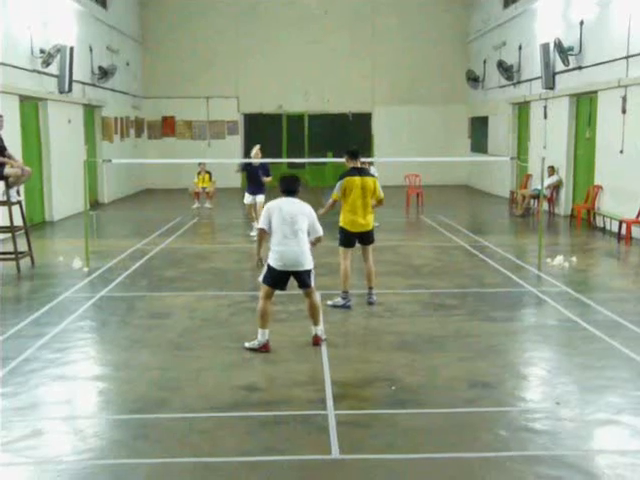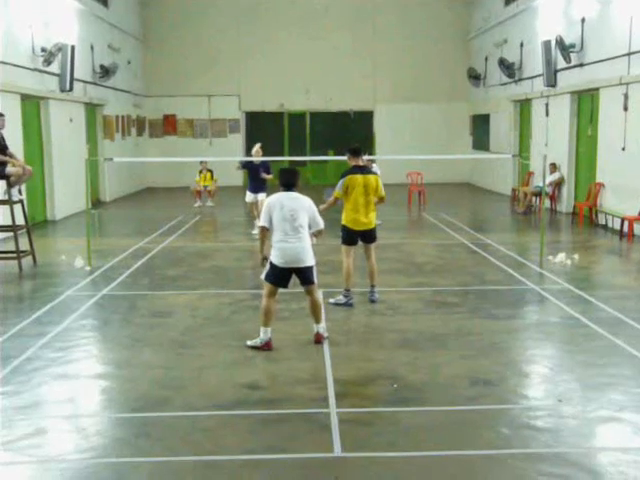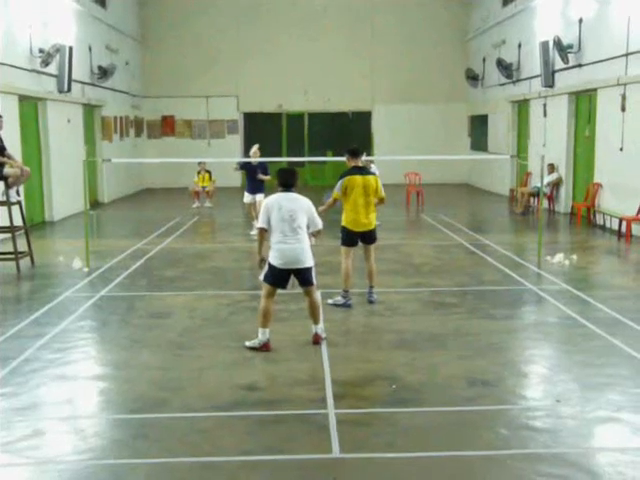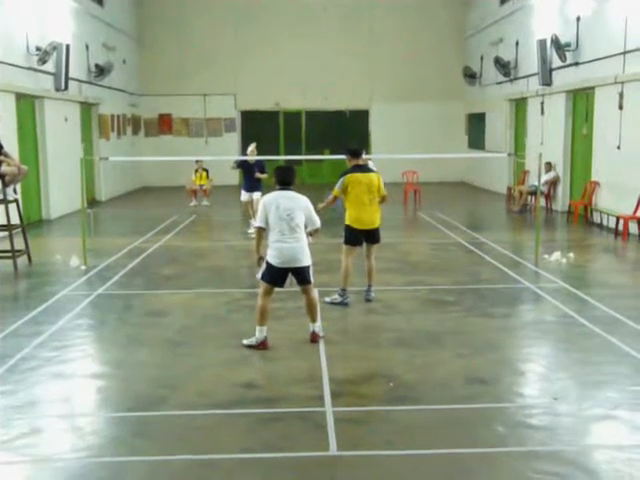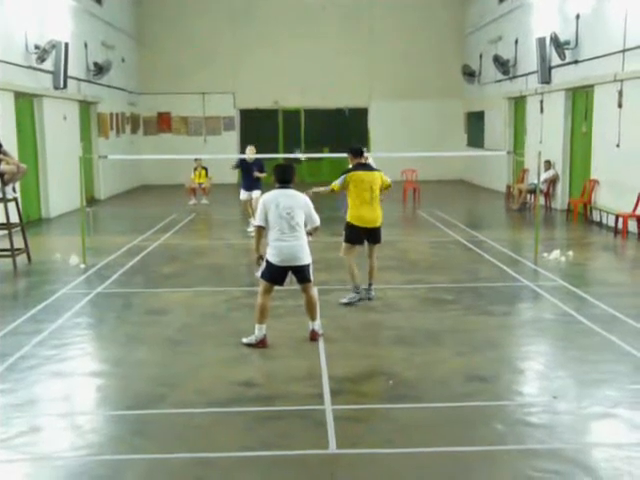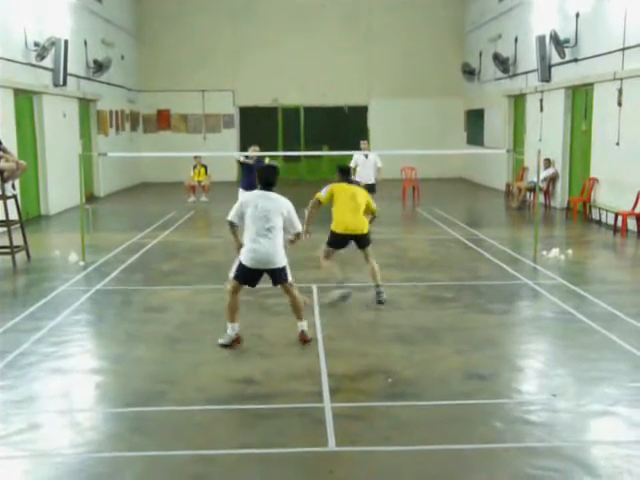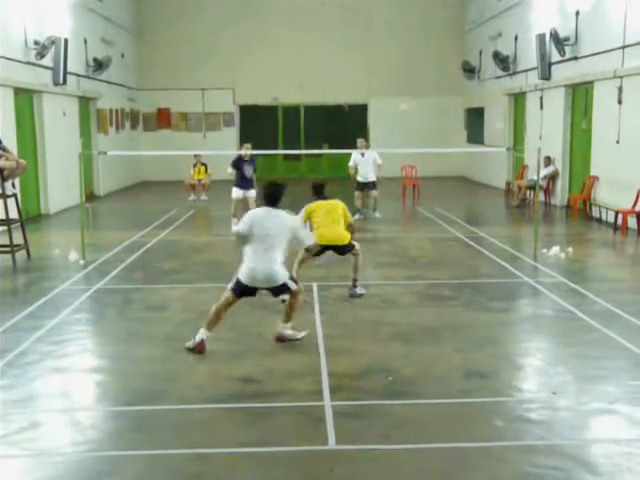
dt=0.5s
person 1, frame 1
left shoulder: (271, 205)
right shoulder: (306, 207)
left elbow: (262, 231)
right elbow: (318, 237)
left wrist: (258, 253)
left hip: (278, 258)
right hip: (302, 258)
left knee: (265, 296)
right knee: (311, 293)
left ankle: (262, 340)
right ankle: (318, 334)
person 1, frame 2
left shoulder: (271, 201)
right shoulder: (306, 201)
left elbow: (264, 228)
right elbow: (319, 229)
left wrist: (262, 251)
left hip: (280, 255)
right hip: (304, 254)
left knee: (269, 294)
right knee: (312, 292)
left ankle: (265, 338)
right ankle: (320, 332)
person 1, frame 3
left shoulder: (270, 201)
right shoulder: (305, 202)
left elbow: (262, 229)
right elbow: (318, 229)
left wrist: (260, 252)
left hip: (279, 256)
right hip: (302, 255)
left knee: (267, 296)
right knee: (311, 293)
left ankle: (263, 339)
right ankle: (318, 333)
person 1, frame 4
left shoulder: (267, 200)
right shoulder: (303, 200)
left elbow: (260, 228)
right elbow: (316, 227)
left wrist: (258, 251)
left hip: (276, 254)
right hip: (300, 254)
left knee: (264, 294)
right knee: (309, 291)
left ankle: (260, 337)
right ankle: (316, 331)
person 1, frame 5
left shoulder: (267, 198)
right shoulder: (302, 198)
left elbow: (260, 227)
right elbow: (315, 226)
left wrist: (257, 250)
left hip: (276, 253)
right hip: (300, 252)
left knee: (264, 292)
right knee: (308, 289)
left ankle: (259, 336)
right ankle: (315, 329)
person 1, frame 6
left shoulder: (247, 198)
right shoulder: (284, 203)
left elbow: (232, 222)
right elbow: (298, 232)
left wrist: (237, 240)
right wrist: (292, 240)
left hip: (250, 255)
right hip: (275, 256)
left knee: (233, 291)
right knee: (291, 291)
left ankle: (233, 333)
right ankle: (303, 331)
person 1, frame 7
left shoulder: (254, 214)
right shoulder: (291, 220)
left elbow: (239, 233)
right elbow: (310, 244)
left hip: (250, 273)
right hip: (273, 272)
left knee: (225, 302)
right knee: (296, 292)
left ankle: (201, 339)
right ankle: (284, 330)
person 2, frame 1
left shoulder: (345, 177)
right shoulder: (371, 177)
left elbow: (334, 201)
right elbow: (380, 201)
left wrist: (323, 211)
left hip: (348, 224)
right hip: (367, 224)
left knee: (345, 260)
right knee: (368, 258)
left ankle: (345, 298)
right ankle: (371, 294)
person 2, frame 2
left shoulder: (347, 176)
right shoulder: (374, 176)
left elbow: (335, 198)
right elbow: (382, 199)
left wrist: (324, 207)
left hip: (351, 222)
right hip: (369, 222)
left knee: (348, 258)
right knee: (370, 256)
left ankle: (347, 296)
right ankle: (373, 292)
person 2, frame 3
left shoulder: (346, 177)
right shoulder: (373, 176)
left elbow: (334, 200)
right elbow: (382, 200)
left wrist: (322, 209)
left hip: (351, 223)
right hip: (369, 223)
left knee: (346, 259)
right knee: (370, 258)
left ankle: (345, 297)
right ankle: (371, 293)
person 2, frame 4
left shoulder: (348, 175)
right shoulder: (375, 175)
left elbow: (334, 197)
right elbow: (383, 198)
left wrist: (322, 206)
left hip: (354, 222)
right hip: (373, 222)
left knee: (347, 257)
right knee: (370, 257)
left ankle: (343, 295)
right ankle: (369, 291)
person 2, frame 5
left shoulder: (350, 174)
right shoulder: (377, 173)
left elbow: (331, 189)
right elbow: (388, 185)
left wrist: (314, 190)
left hip: (356, 220)
right hip: (375, 220)
left knee: (347, 254)
right knee: (371, 255)
left ankle: (357, 290)
right ankle: (369, 289)
person 2, frame 6
left shoulder: (333, 187)
right shoulder: (362, 191)
left elbow: (315, 203)
right elbow: (374, 213)
left wrist: (307, 224)
left hip: (341, 228)
right hip: (360, 228)
left knee: (324, 258)
right knee: (369, 258)
right ankle: (379, 292)
person 2, frame 7
left shoulder: (310, 207)
right shoulder: (339, 204)
right elbow: (351, 225)
left hip: (319, 240)
right hip: (340, 240)
left knee: (299, 261)
right knee: (357, 250)
right ankle: (354, 287)
